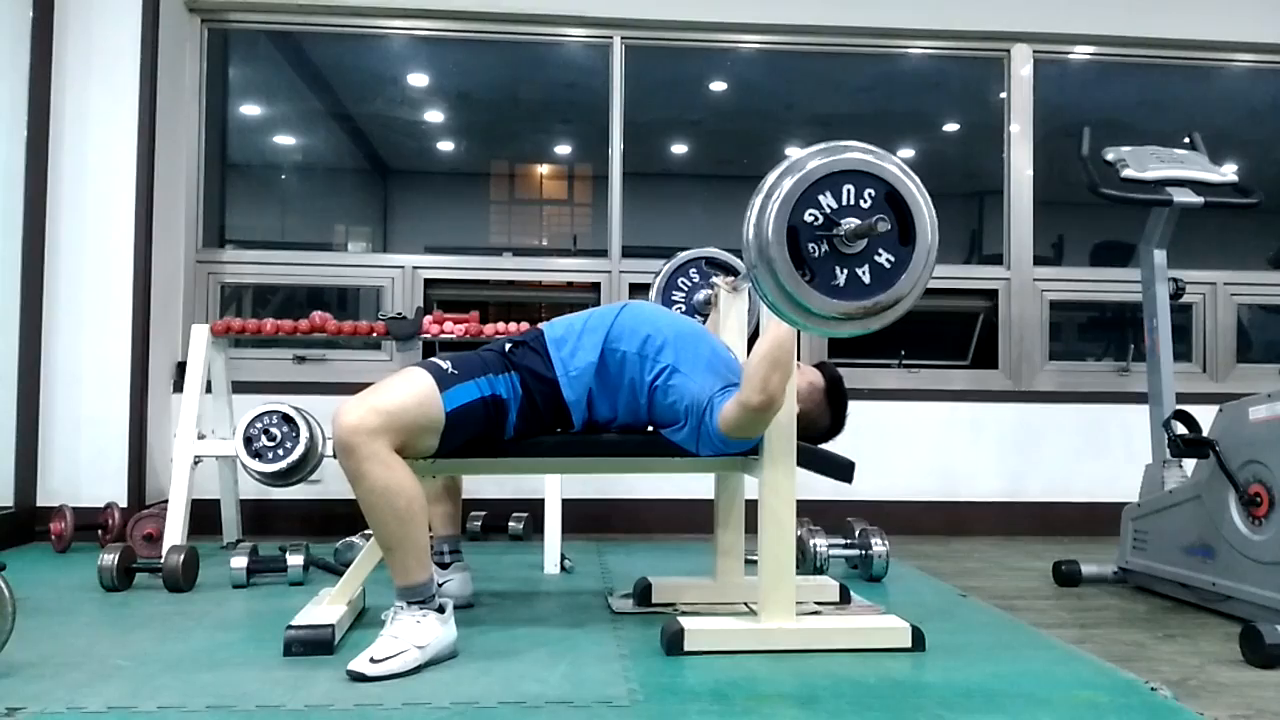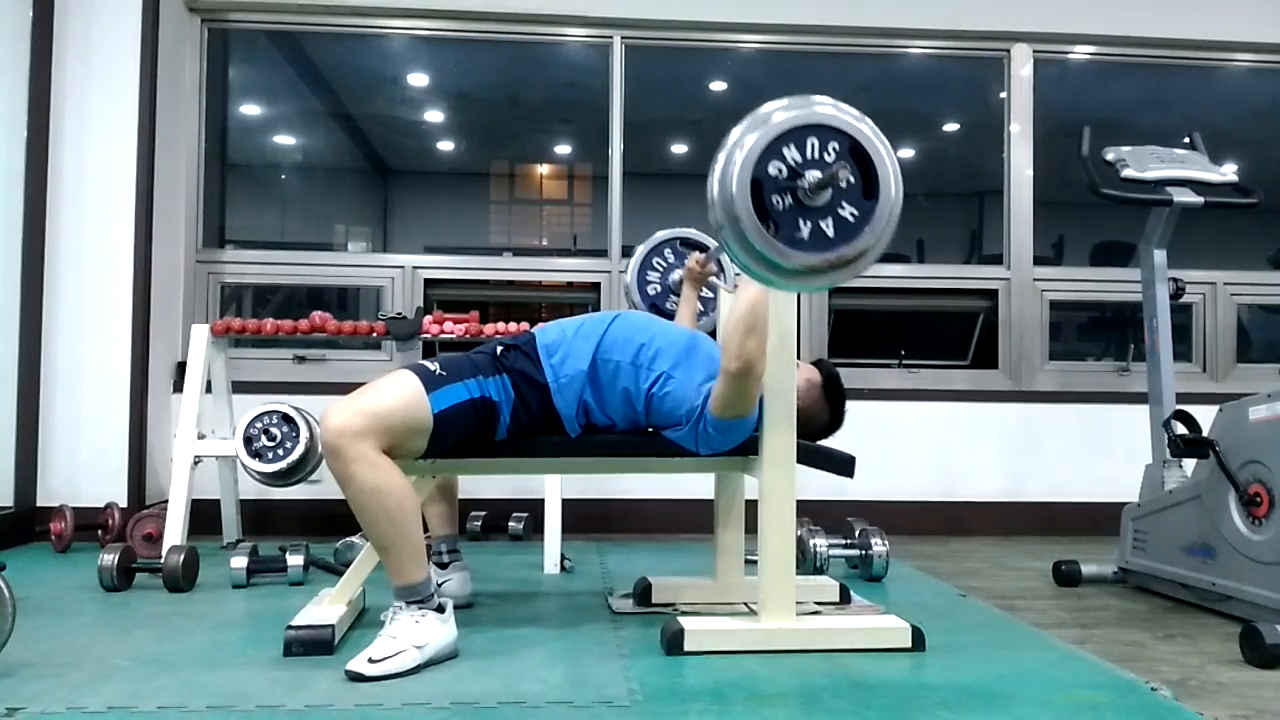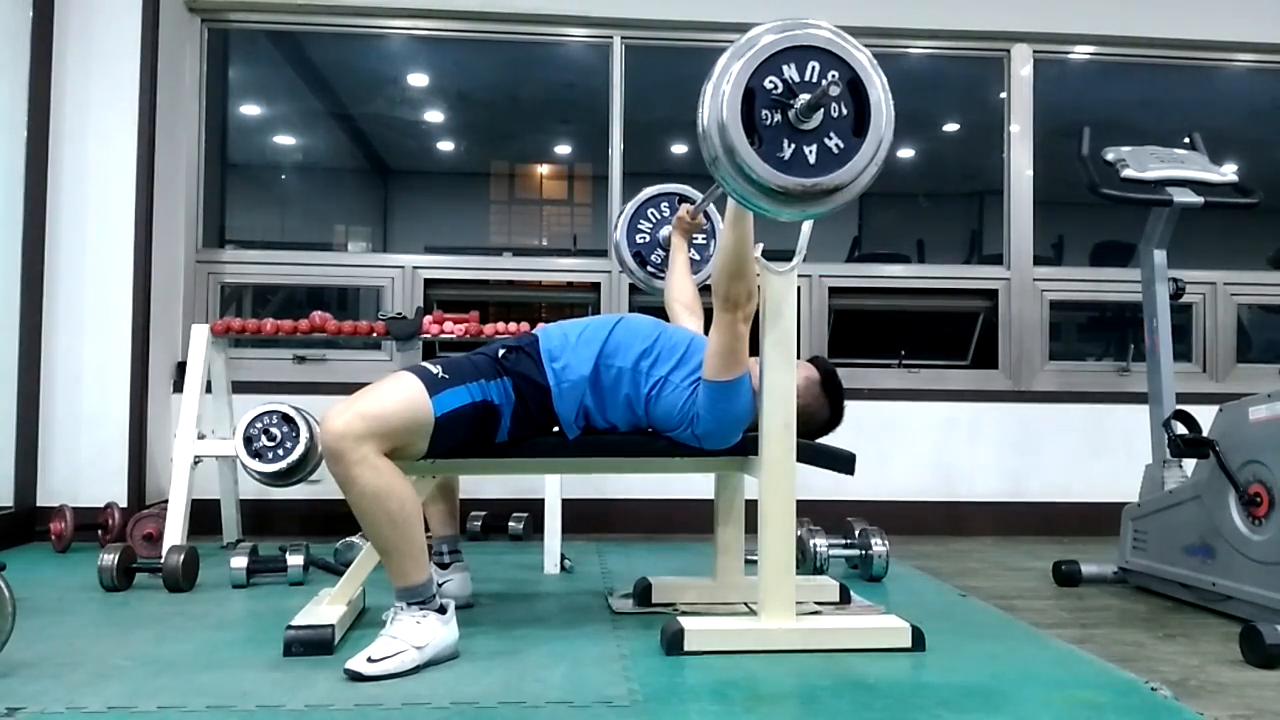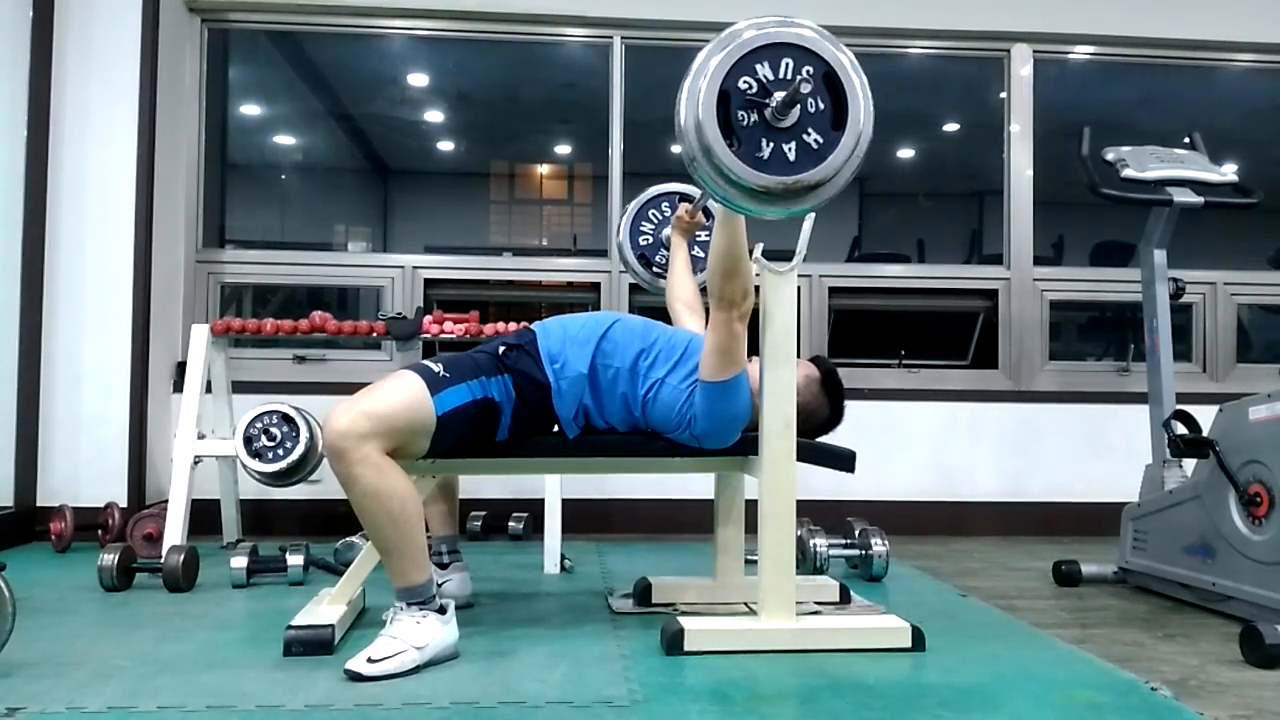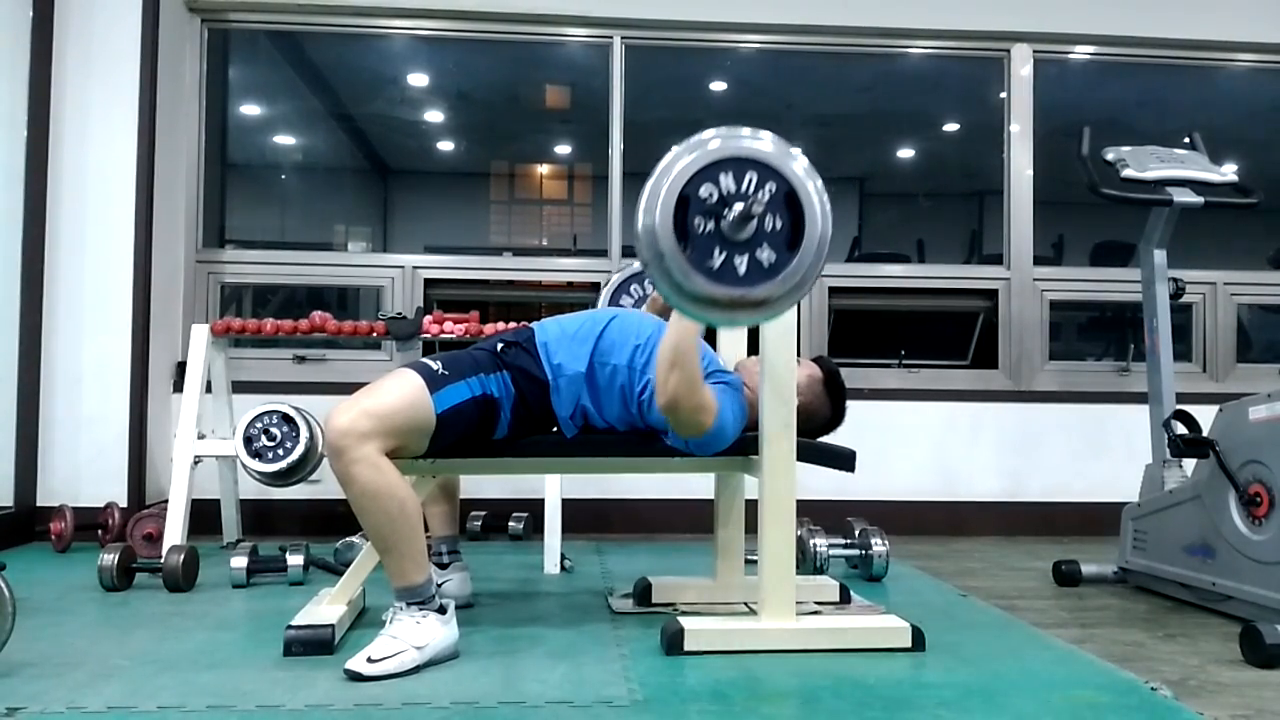
dt=0.7s
person 1, frame 1
left shoulder: (736, 416)
right shoulder: (730, 380)
left elbow: (759, 396)
left knee: (359, 426)
right knee: (414, 412)
left ankle: (423, 613)
right ankle: (445, 568)
person 1, frame 2
left shoulder: (733, 414)
right shoulder: (722, 386)
left elbow: (741, 360)
right elbow: (679, 353)
right wrist: (690, 286)
left knee: (347, 429)
left ankle: (423, 613)
right ankle: (444, 567)
person 1, frame 3
left shoulder: (722, 412)
right shoulder: (720, 371)
left elbow: (734, 306)
right elbow: (685, 308)
right wrist: (680, 239)
left knee: (347, 432)
left ankle: (423, 613)
right ankle: (444, 566)
person 1, frame 4
left shoulder: (722, 412)
right shoulder: (719, 373)
left elbow: (732, 304)
right elbow: (688, 308)
right wrist: (679, 238)
left knee: (350, 432)
left ankle: (424, 614)
right ankle: (443, 567)
person 1, frame 5
left shoulder: (725, 410)
right shoulder: (728, 387)
left elbow: (673, 396)
right wrist: (659, 310)
left knee: (351, 432)
left ankle: (423, 614)
right ankle: (445, 568)
